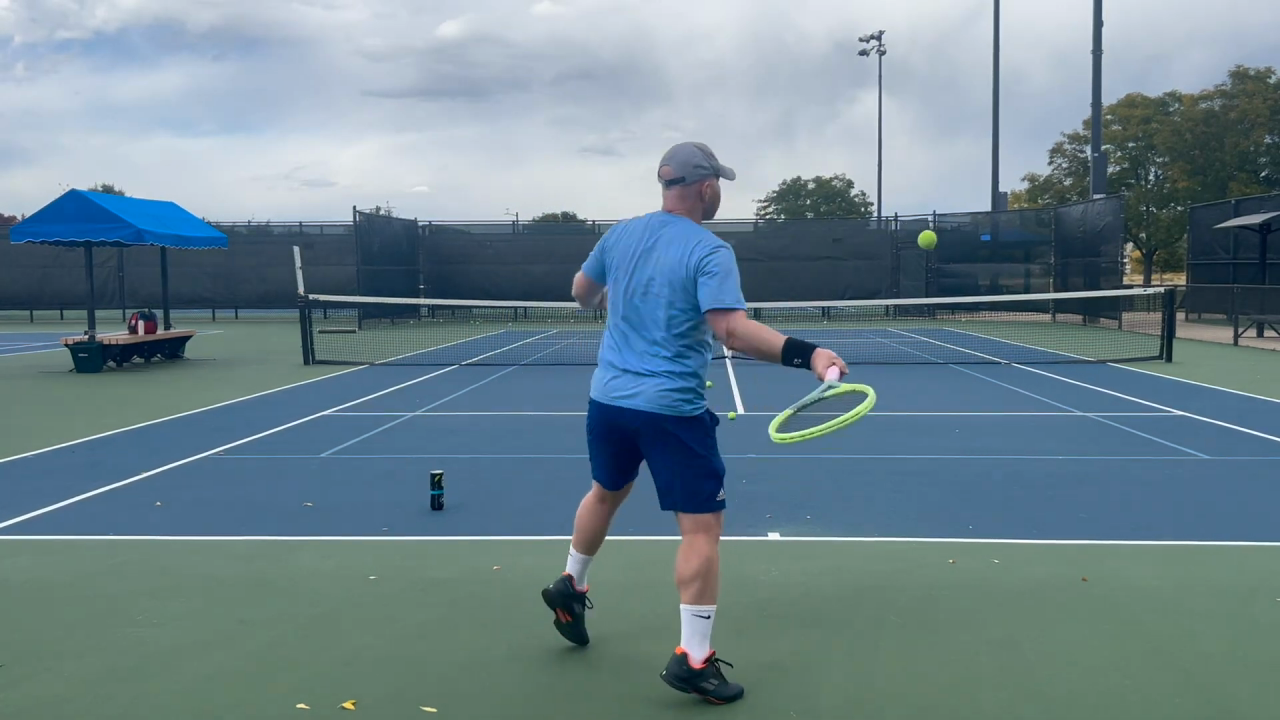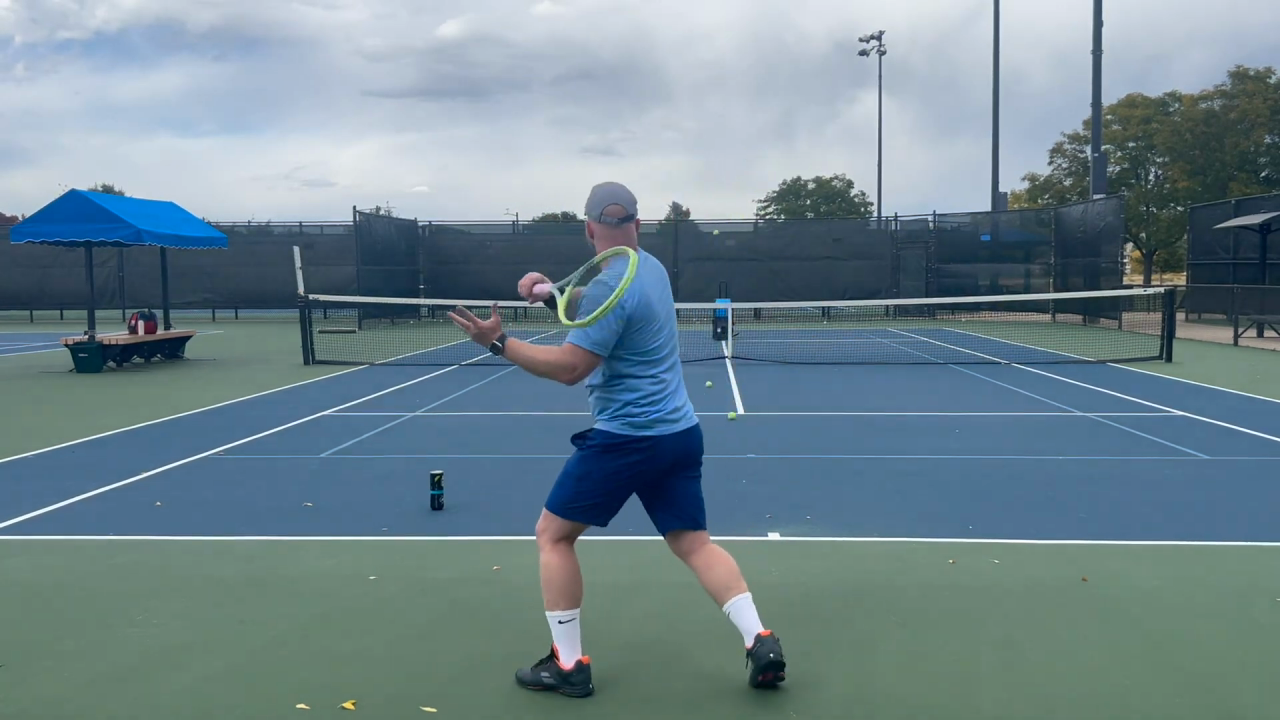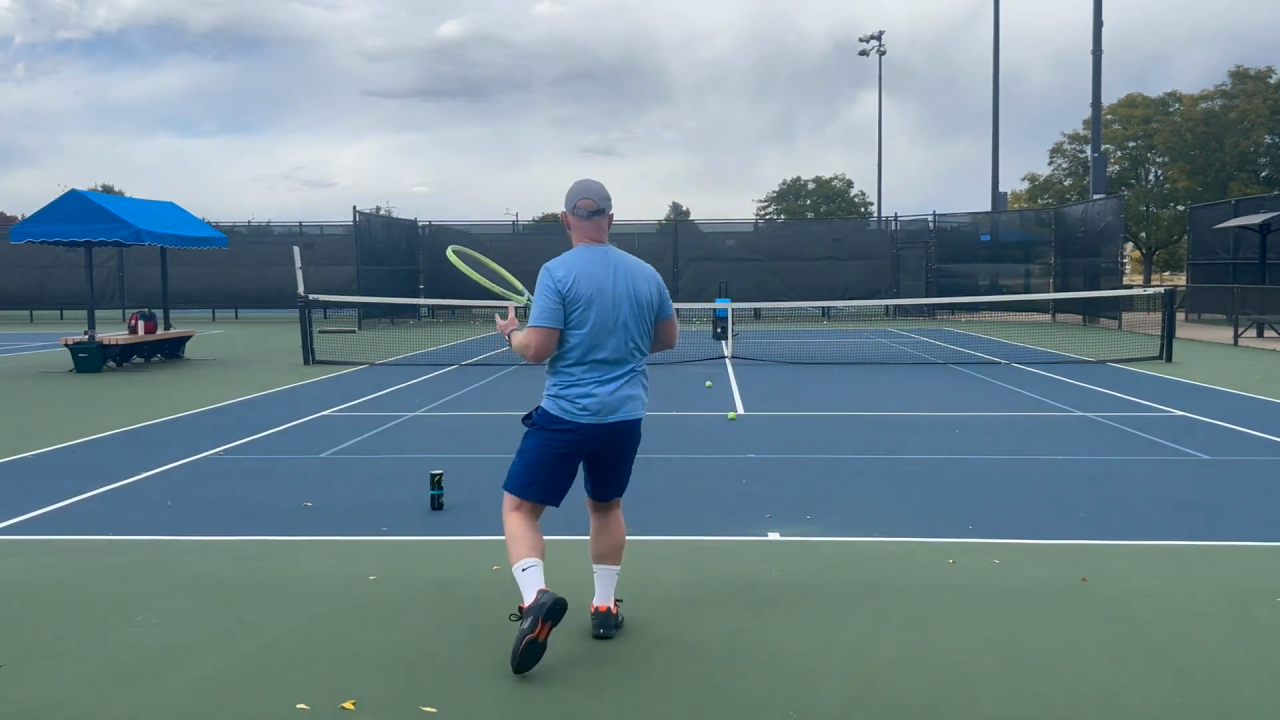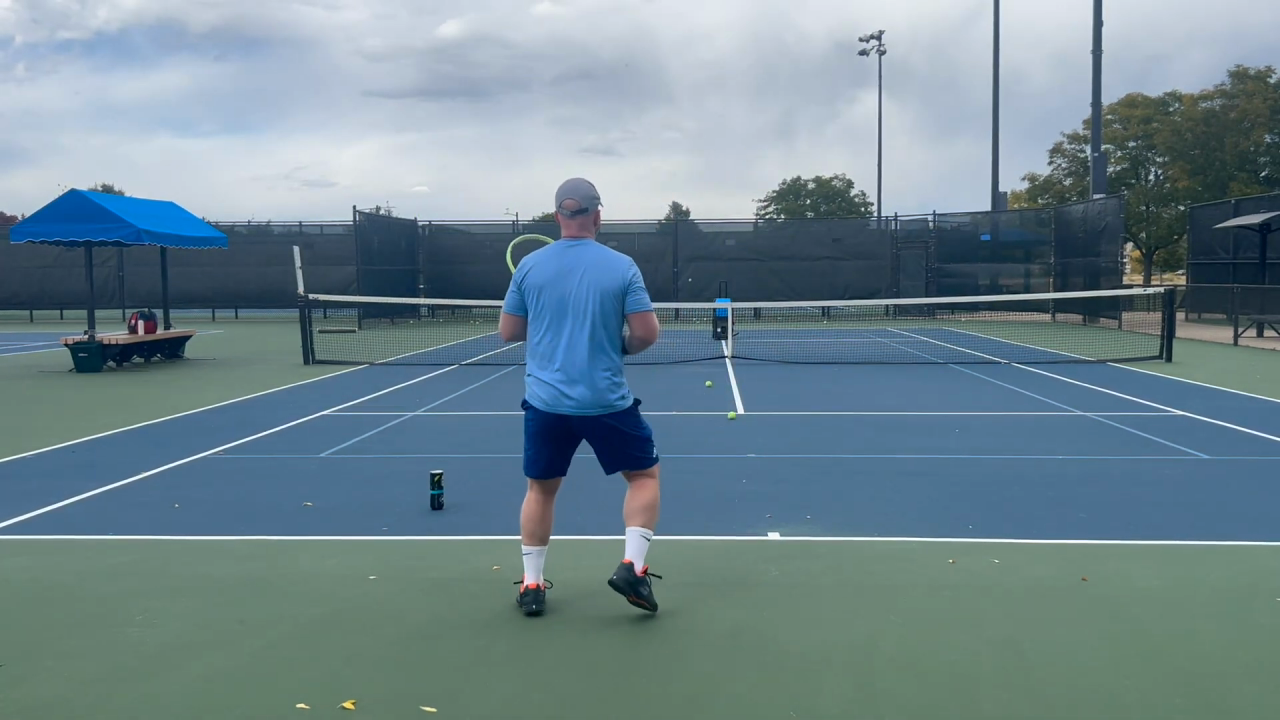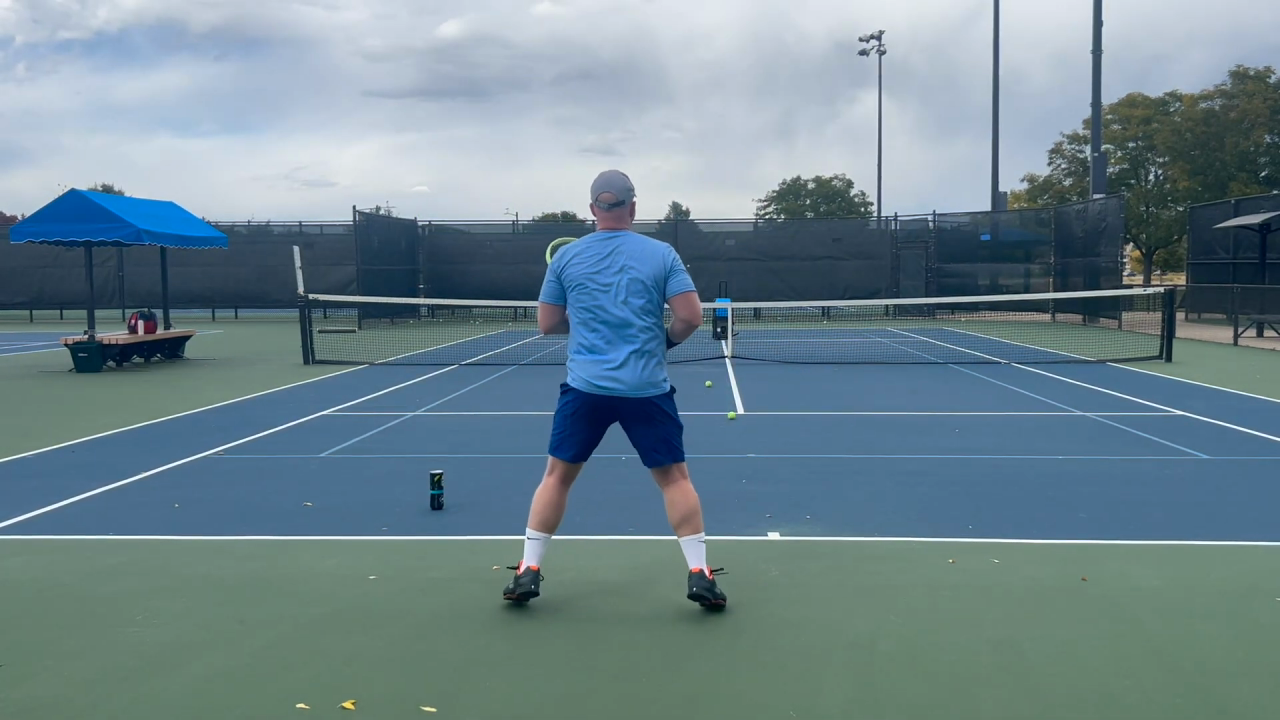
dt=0.5s
person 1, frame 1
left shoulder: (621, 234)
right shoulder: (710, 250)
left elbow: (581, 292)
right elbow: (734, 331)
right wrist: (806, 354)
left hip: (607, 400)
right hip: (672, 408)
left knee: (606, 493)
right knee: (701, 528)
left ankle: (570, 589)
right ankle: (693, 658)
person 1, frame 2
right shoulder: (650, 267)
left elbow: (569, 367)
left wrist: (495, 340)
right wrist: (552, 290)
left hip: (627, 438)
right hip: (679, 432)
left knee: (553, 535)
right knee: (693, 542)
left ankle: (569, 664)
right ankle: (760, 641)
person 1, frame 3
left shoulder: (557, 272)
right shoulder: (647, 274)
left elbow: (537, 350)
right elbow: (667, 340)
left wrist: (511, 333)
left hip: (565, 416)
right hip: (625, 418)
left knee: (518, 508)
right knee: (606, 507)
left ankle: (536, 599)
right ankle: (605, 608)
person 1, frame 4
left shoulder: (528, 267)
right shoulder: (621, 267)
left elbow: (508, 333)
right elbow: (647, 335)
left hip: (545, 404)
right hip: (606, 405)
left knee: (540, 490)
right knee: (644, 475)
left ankle: (532, 586)
right ankle: (632, 567)
person 1, frame 5
left shoulder: (565, 257)
right shoulder: (662, 254)
left elbow: (547, 324)
right elbow: (691, 316)
right wrist: (668, 338)
left hip: (585, 388)
right hip: (646, 389)
left knee: (557, 475)
right knee: (675, 477)
left ankle: (528, 572)
right ankle: (700, 574)
